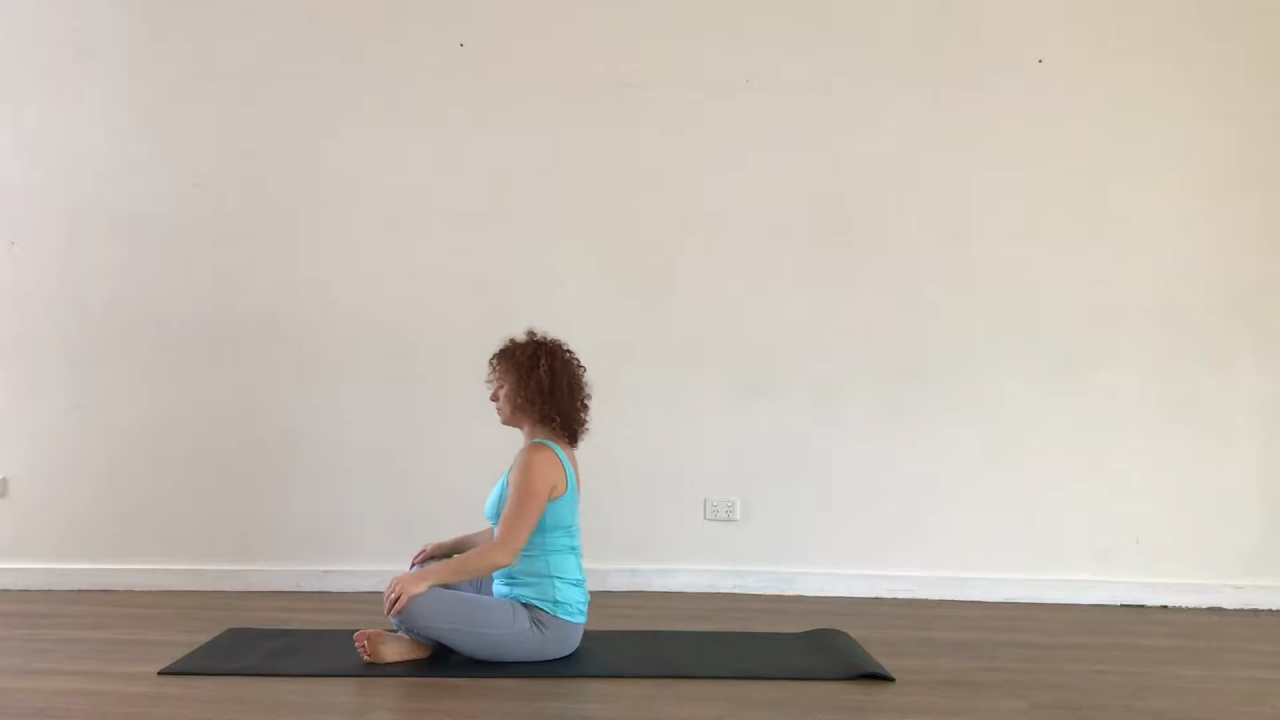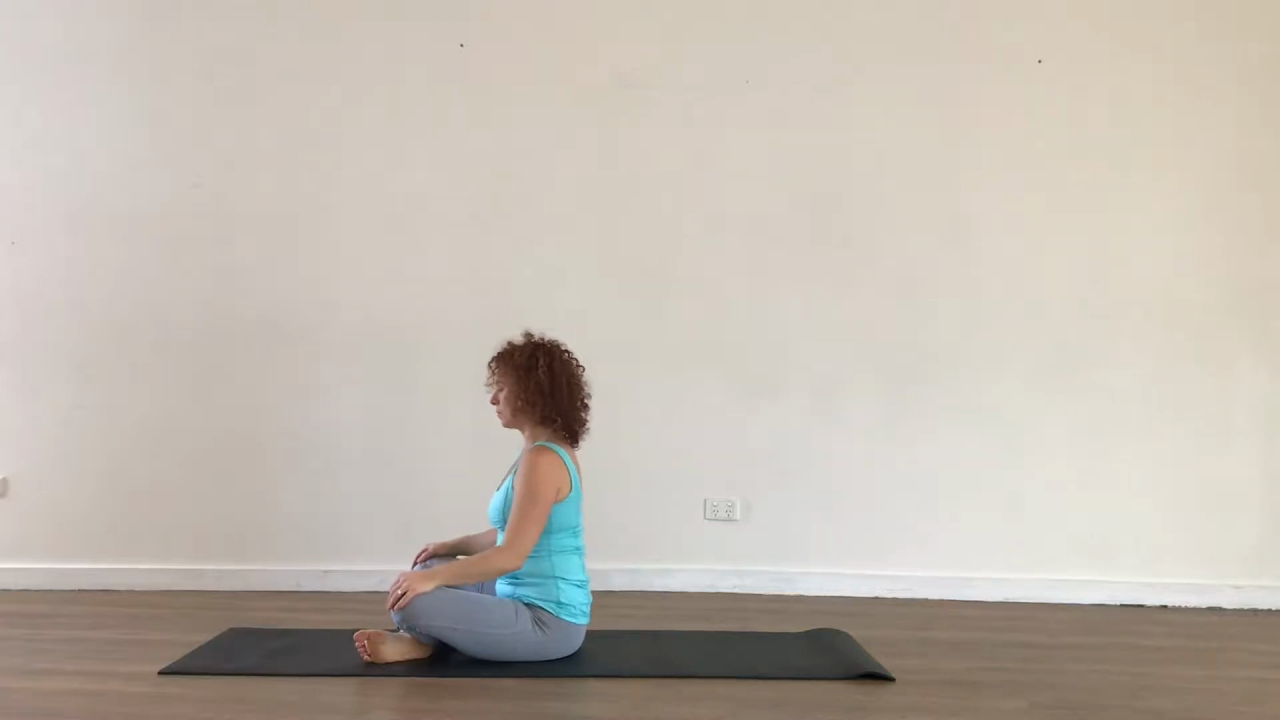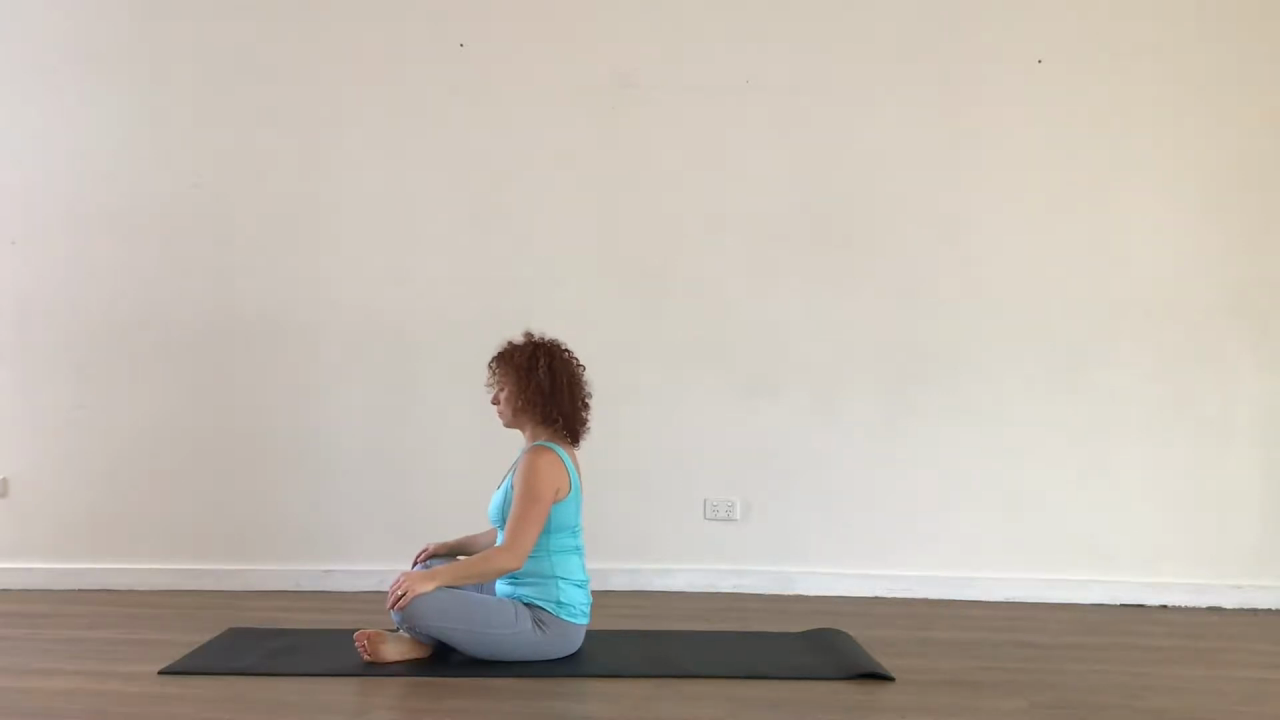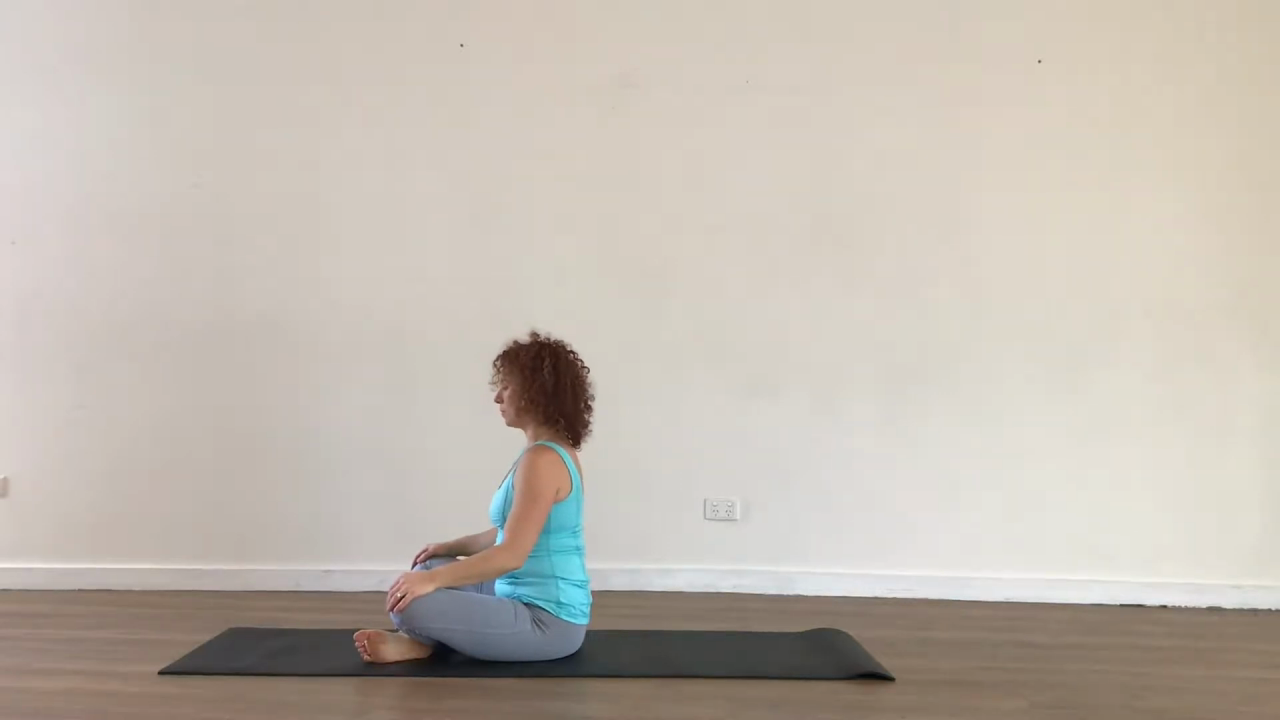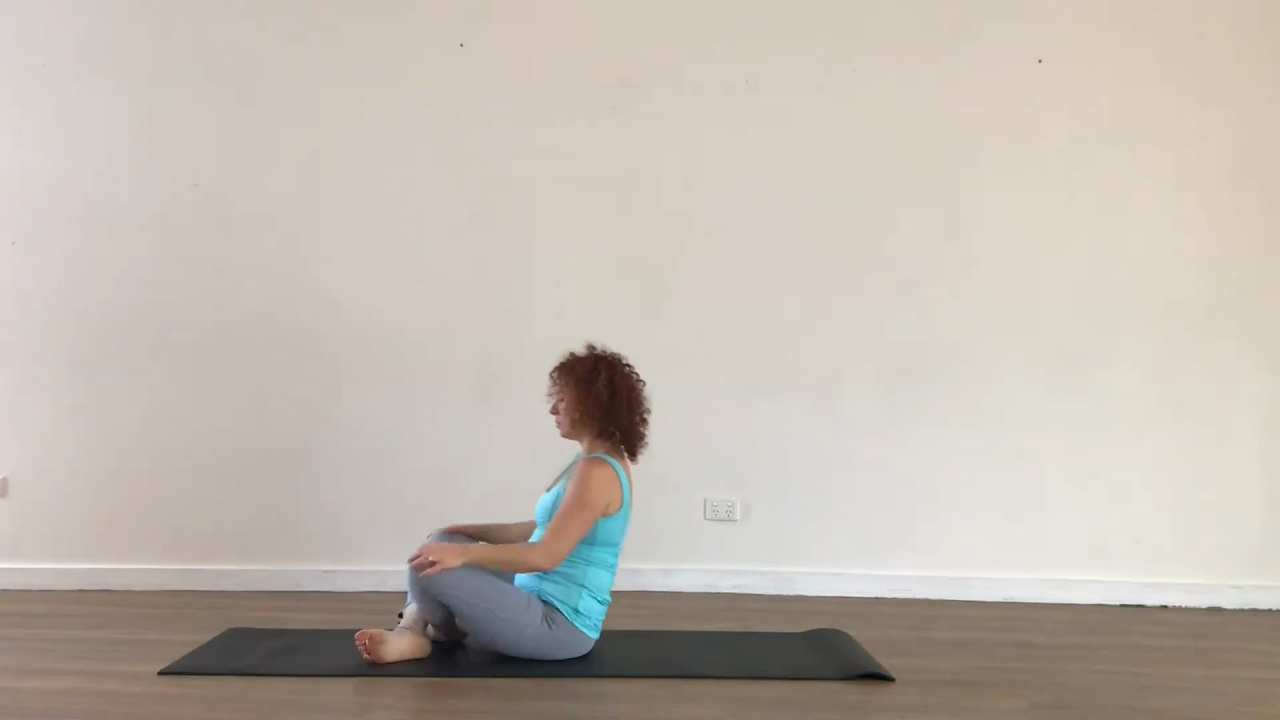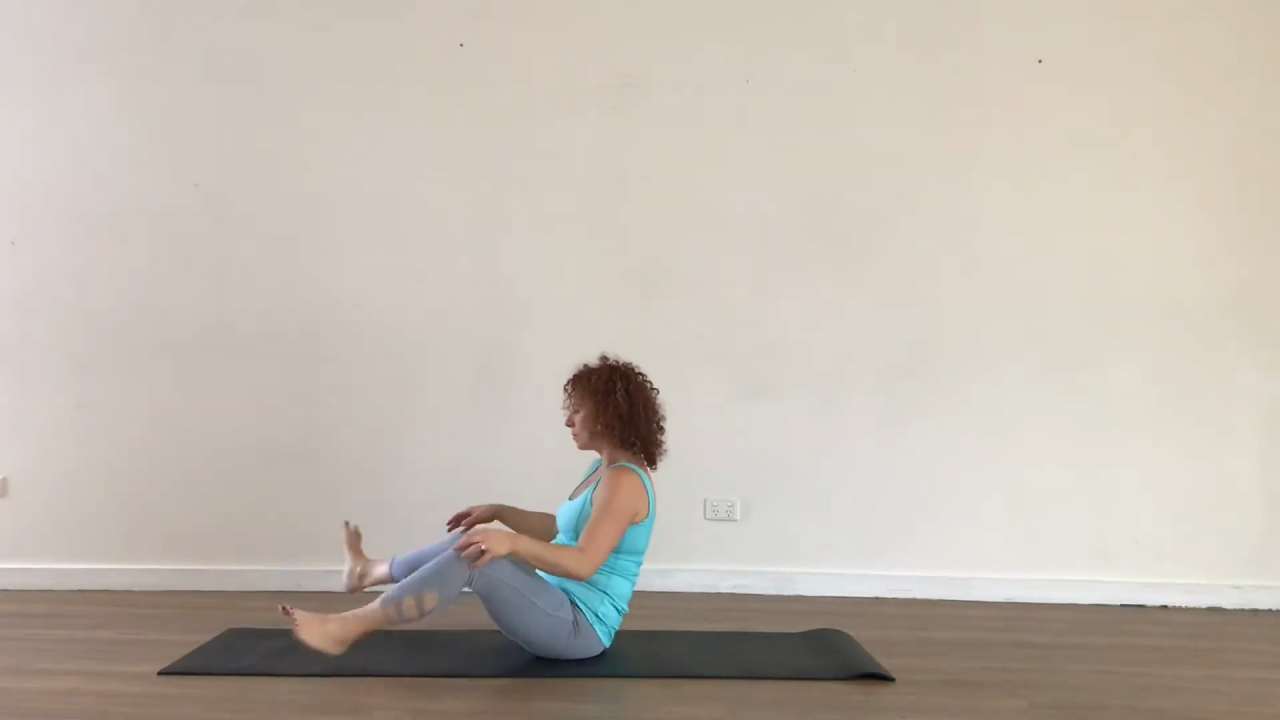
dt=0.5s
person 1, frame 1
left shoulder: (539, 458)
right shoulder: (547, 450)
left elbow: (504, 551)
right elbow: (508, 532)
left wrist: (425, 578)
right wrist: (448, 547)
left hip: (545, 622)
right hip: (530, 602)
left knee: (410, 603)
right knee: (429, 570)
left ankle: (418, 642)
person 1, frame 2
left shoulder: (543, 460)
right shoulder: (549, 452)
left elbow: (512, 555)
right elbow: (512, 534)
left wrist: (434, 577)
right wrist: (450, 546)
left hip: (547, 623)
right hip: (532, 601)
left knee: (411, 600)
right knee: (430, 566)
left ankle: (419, 643)
person 1, frame 3
left shoulder: (541, 460)
right shoulder: (551, 452)
left elbow: (511, 556)
right elbow: (513, 535)
left wrist: (433, 579)
right wrist: (451, 547)
left hip: (546, 622)
right hip: (531, 601)
left knee: (411, 600)
right knee: (430, 566)
left ankle: (419, 641)
person 1, frame 4
left shoulder: (542, 460)
right shoulder: (555, 452)
left elbow: (511, 555)
right elbow: (512, 532)
left wrist: (433, 580)
right wrist: (451, 547)
left hip: (547, 623)
right hip: (533, 603)
left knee: (412, 605)
right knee: (429, 567)
left ankle: (419, 641)
person 1, frame 5
left shoulder: (597, 472)
right shoulder: (596, 463)
left elbow: (546, 555)
right elbow: (546, 530)
left wrist: (464, 552)
right wrist: (473, 532)
left hip: (559, 626)
right hip: (545, 605)
left knee: (430, 569)
right knee: (442, 542)
left ankle: (426, 631)
right ankle: (413, 632)
person 1, frame 6
left shoulder: (623, 481)
right shoulder: (606, 468)
left elbow: (583, 564)
right elbow: (558, 530)
left wrist: (510, 541)
right wrist: (497, 512)
left hip: (578, 626)
right hip: (563, 609)
left knee: (470, 560)
right knee: (464, 548)
left ankle: (344, 628)
right ankle: (371, 572)
